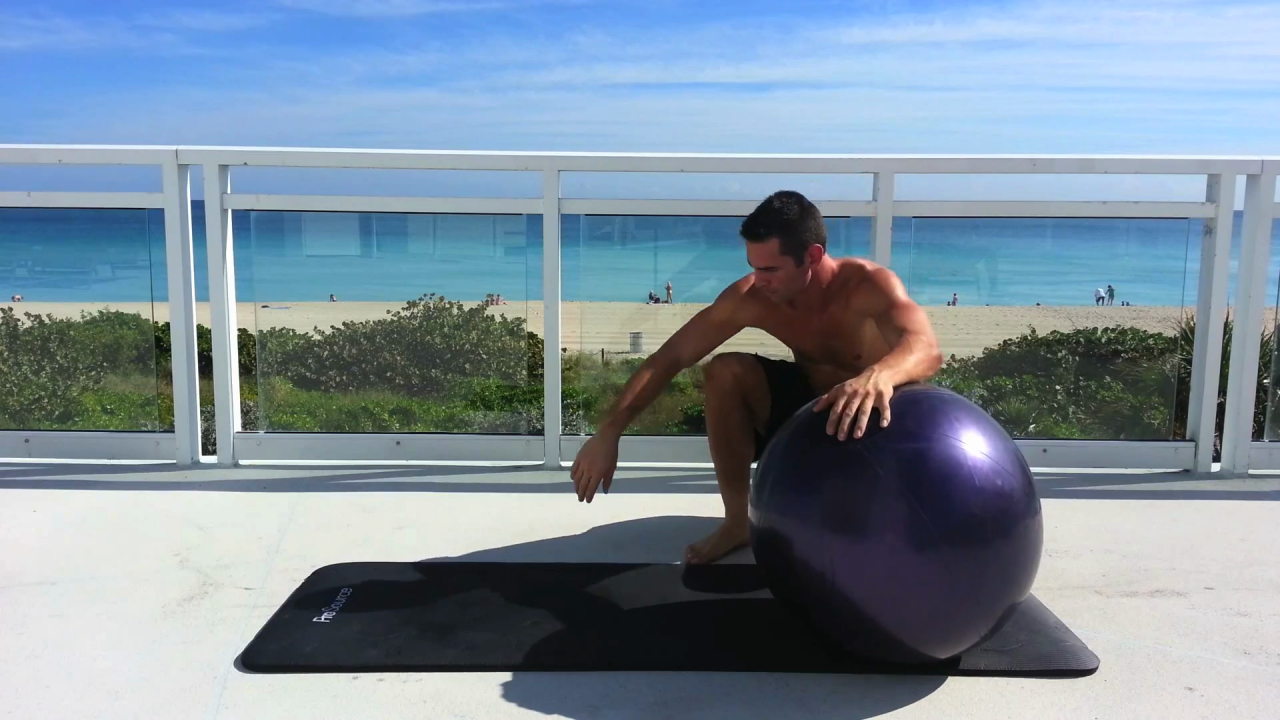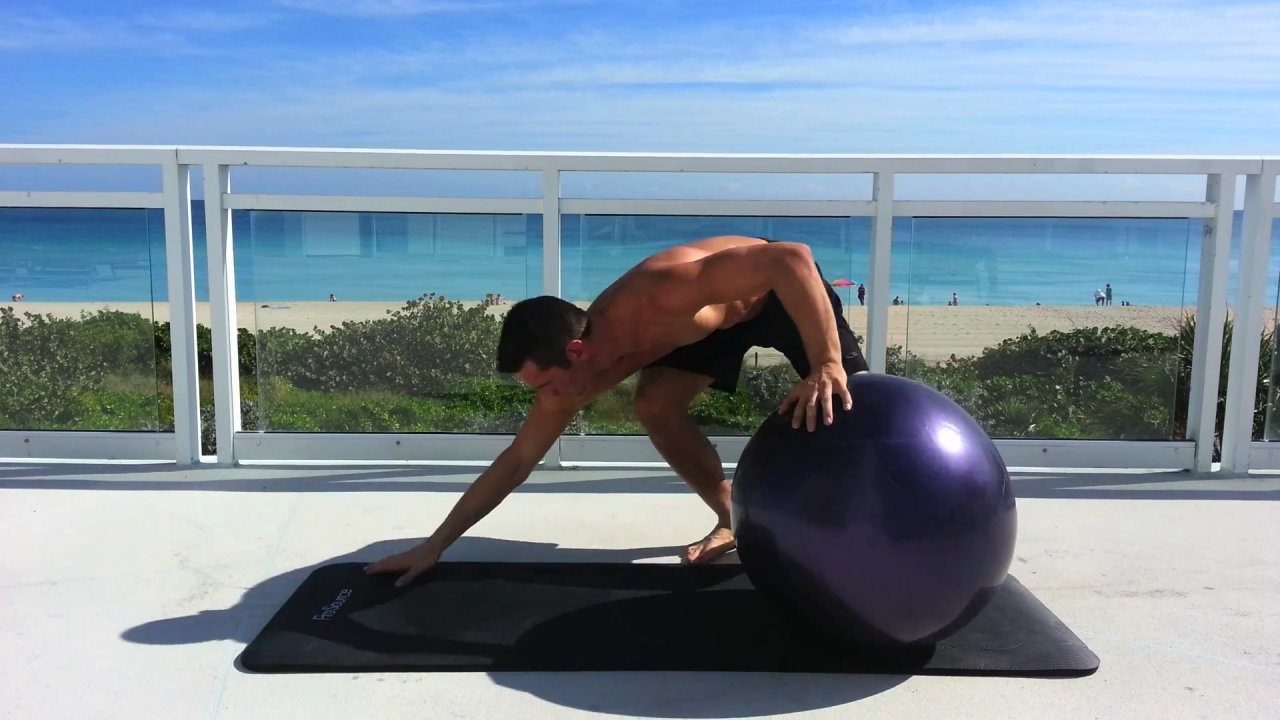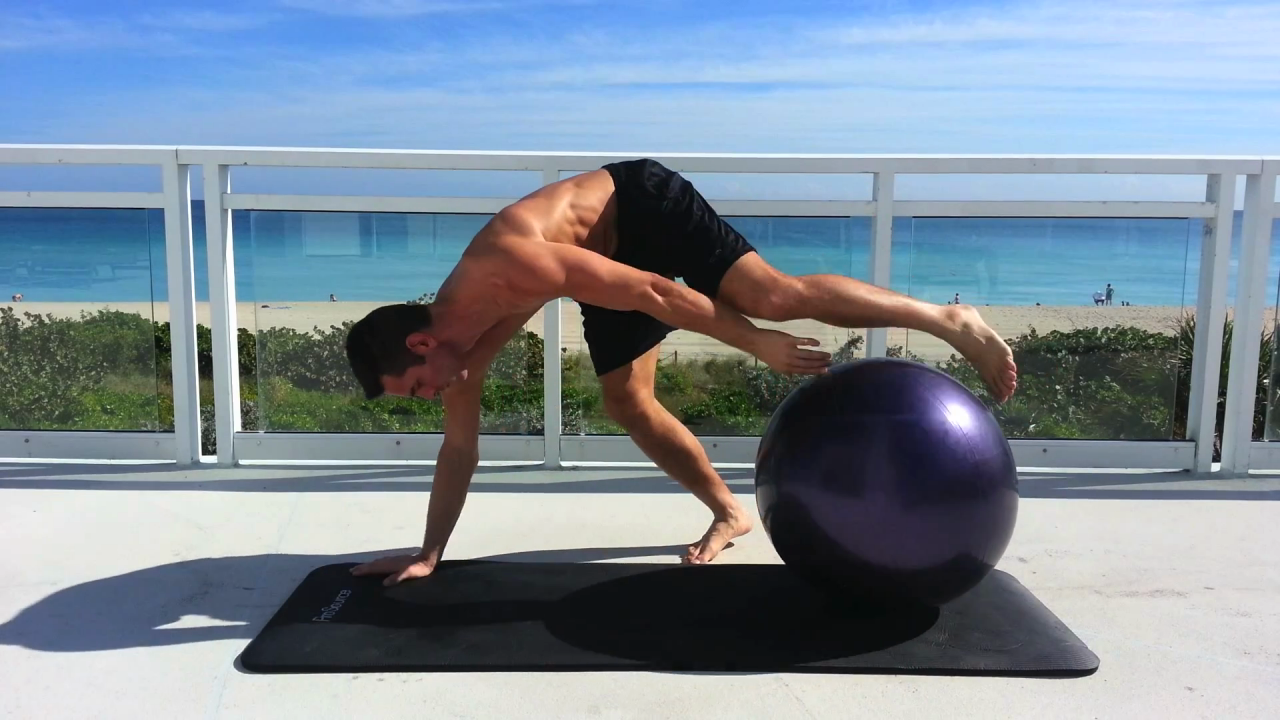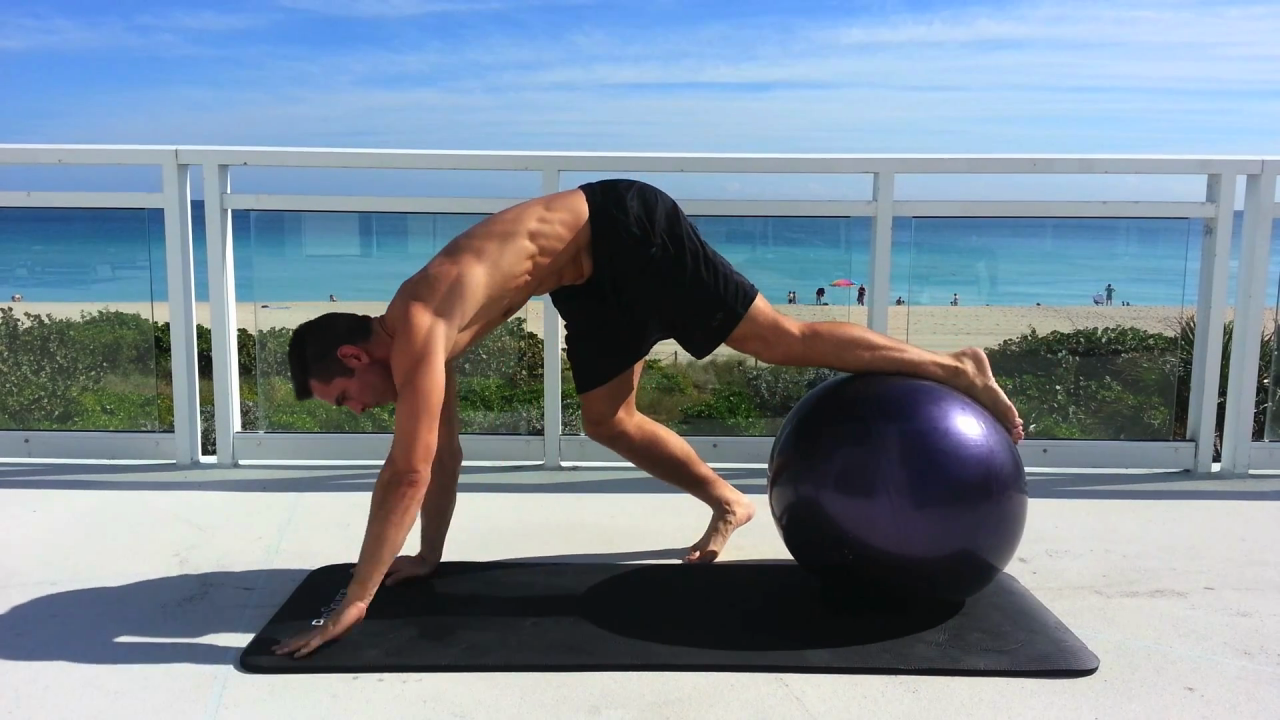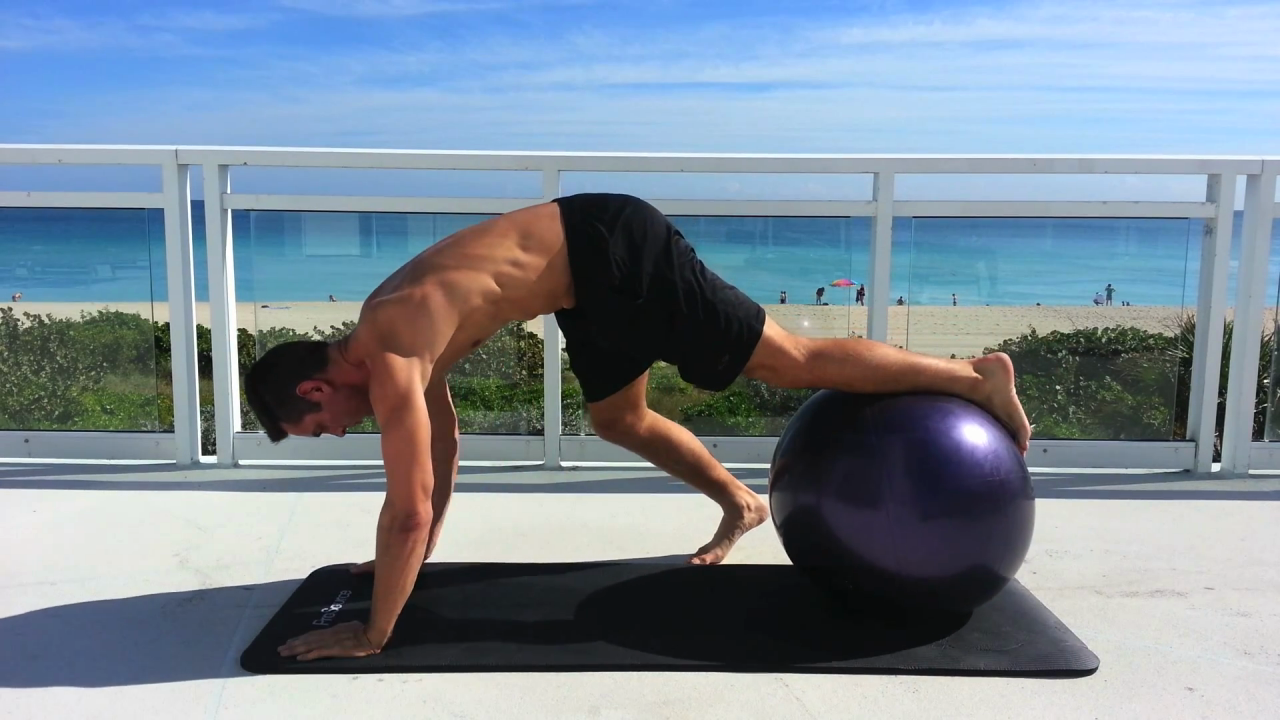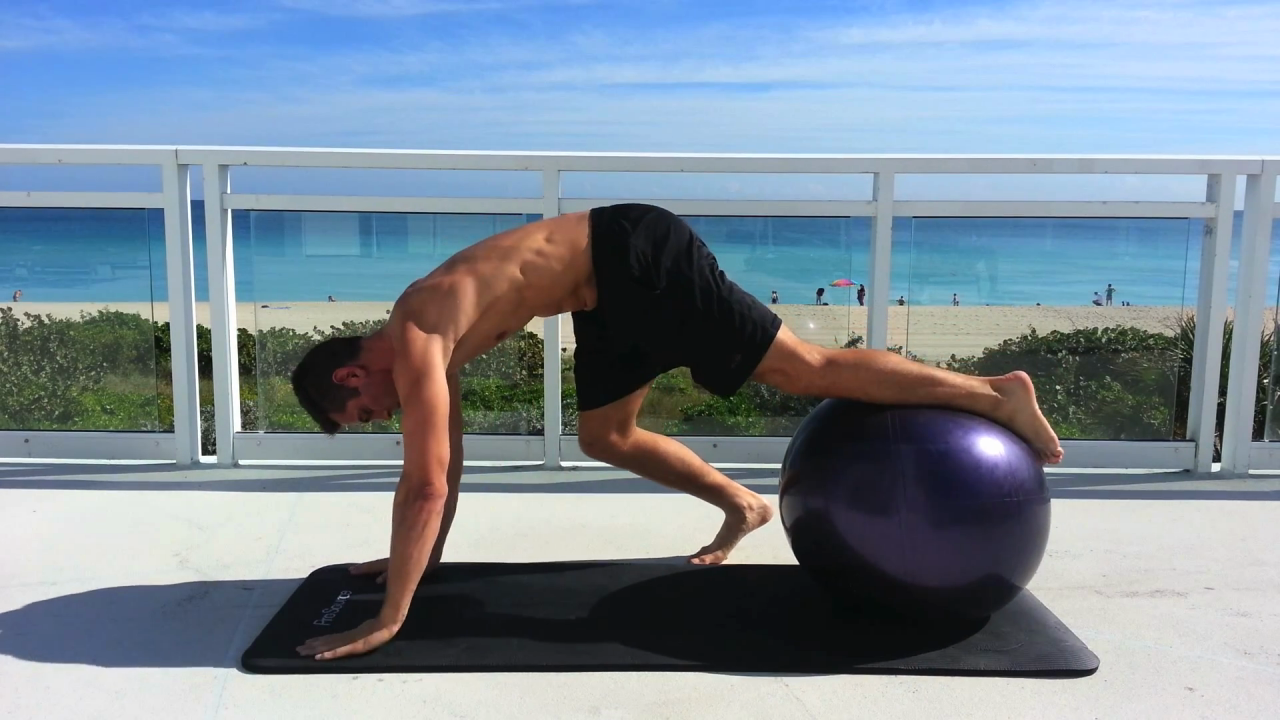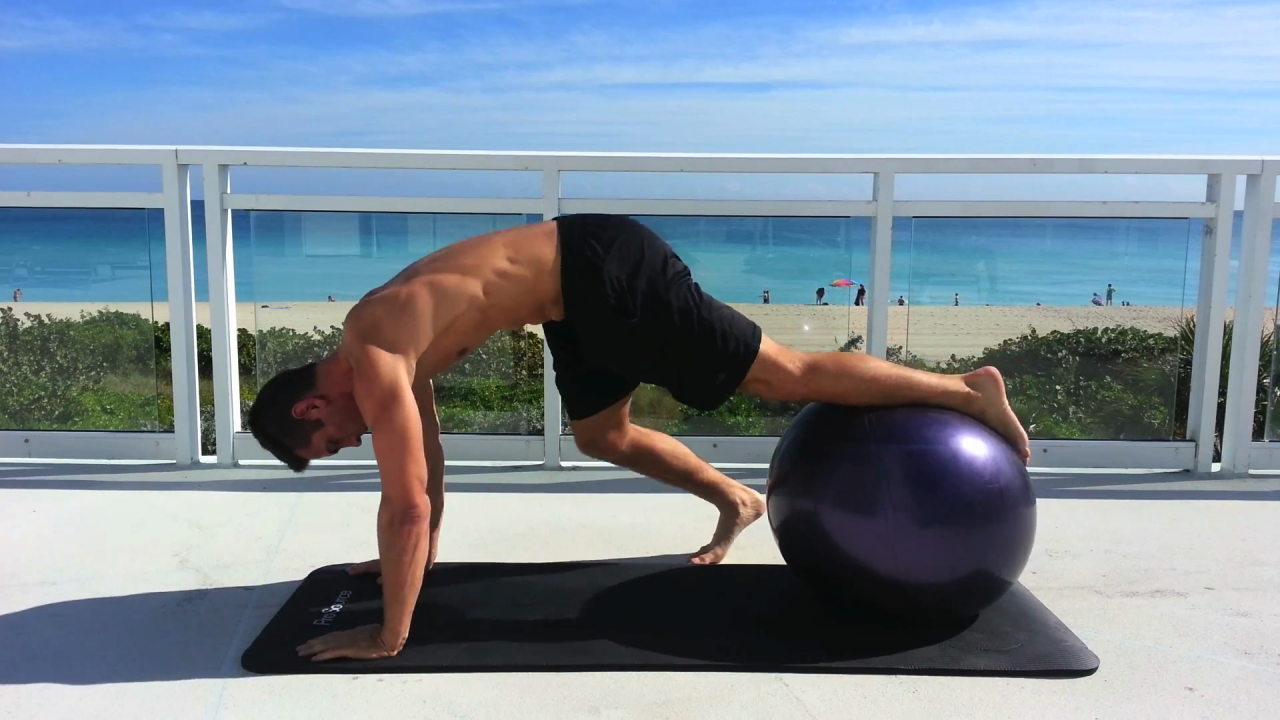
dt=0.7s
person 1, frame 1
left shoulder: (868, 284)
right shoulder: (749, 298)
left elbow: (925, 350)
right elbow: (670, 357)
left wrist: (877, 377)
right wrist: (609, 432)
left hip: (874, 418)
right hip: (805, 403)
right knee: (728, 370)
right ankle: (737, 521)
person 1, frame 2
left shoulder: (657, 296)
right shoulder: (574, 369)
left elbow: (791, 259)
right elbow: (517, 460)
left wrist: (828, 367)
right wrist: (436, 544)
left hip: (776, 290)
right hip: (717, 315)
left knee: (847, 418)
right knee: (654, 404)
right ankle: (731, 518)
person 1, frame 3
left shoulder: (508, 268)
right shoulder: (459, 338)
left elbow: (661, 297)
right elbow: (458, 447)
left wrist: (769, 347)
right wrist: (429, 553)
left hip: (641, 201)
right hip: (613, 248)
left knee: (772, 296)
right knee: (627, 402)
left ankle: (950, 324)
right ankle: (729, 510)
person 1, frame 4
left shoulder: (415, 334)
right shoulder: (415, 332)
left elbow: (407, 472)
right elbow: (442, 452)
left wrist: (355, 599)
right wrist: (428, 556)
left hip: (627, 227)
right hip: (592, 270)
left knee: (781, 341)
right knee: (608, 422)
left ankle: (956, 371)
right ankle: (728, 504)
person 1, frame 5
left shoulder: (386, 360)
right shoulder: (383, 318)
left elbow: (409, 507)
right elbow: (442, 442)
left wrist: (375, 632)
right wrist: (413, 555)
left hip: (615, 254)
right hip: (591, 251)
left knee: (794, 361)
right knee: (619, 421)
left ankle: (976, 377)
right ankle: (740, 504)
person 1, frame 6
left shoulder: (411, 342)
right shoulder: (426, 332)
left elbow: (423, 483)
right elbow: (448, 453)
left wrist: (389, 618)
right wrist: (426, 555)
left hip: (636, 257)
right hip: (613, 284)
left knee: (807, 370)
right knee: (605, 438)
left ankle: (996, 395)
right ankle: (740, 505)
person 1, frame 7
left shoulder: (370, 360)
right shoulder: (383, 334)
left elbow: (406, 502)
right elbow: (425, 453)
left wrist: (391, 634)
right wrist: (417, 559)
left hip: (608, 270)
right hip: (587, 282)
left knee: (788, 376)
right knee: (602, 439)
left ankle: (968, 392)
right ankle: (735, 498)
